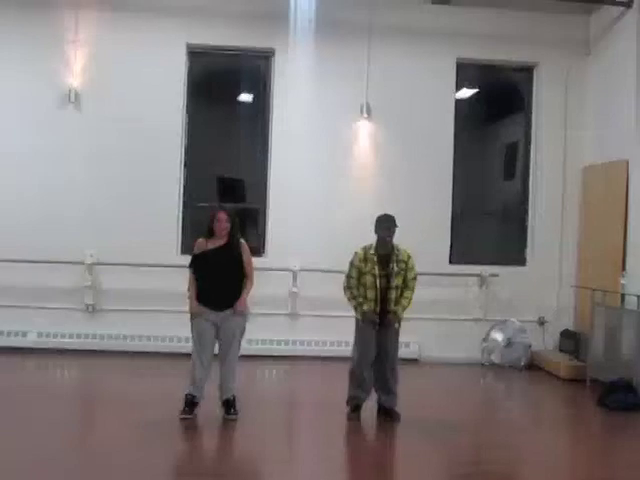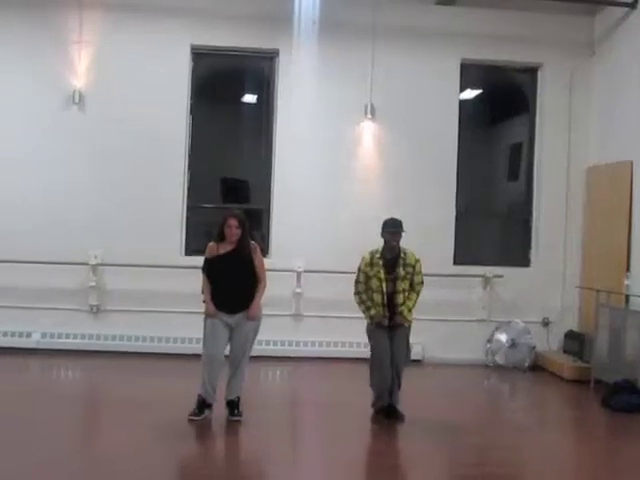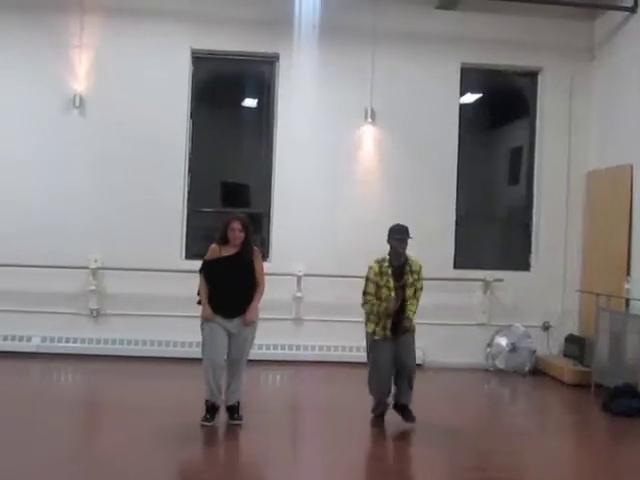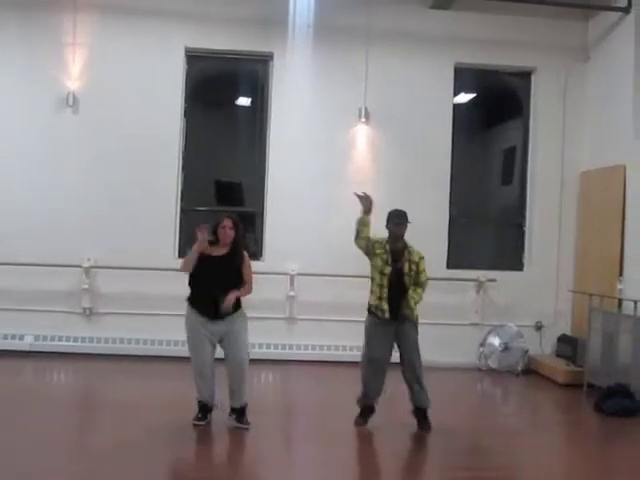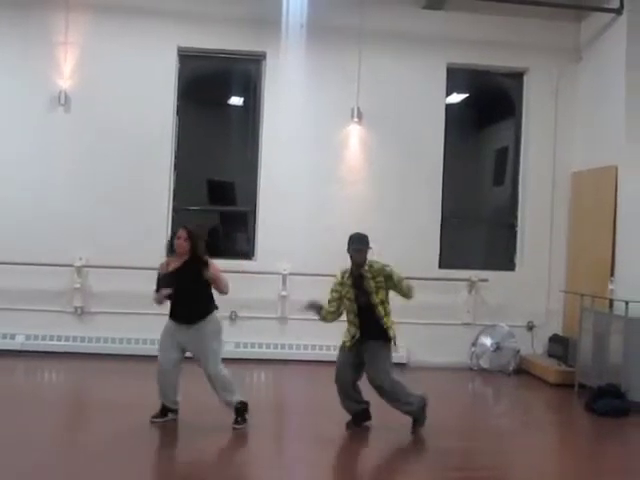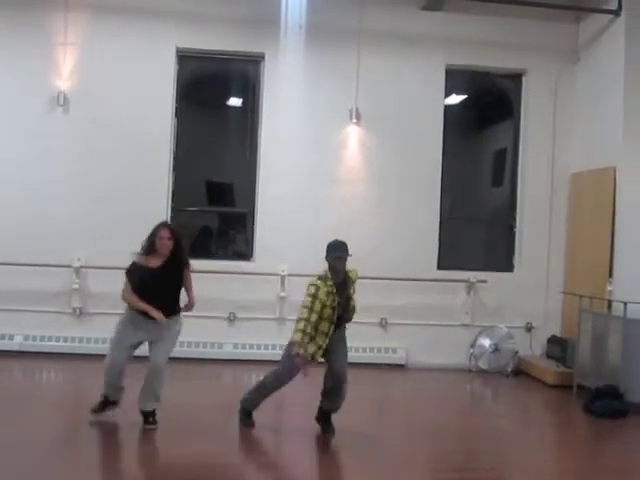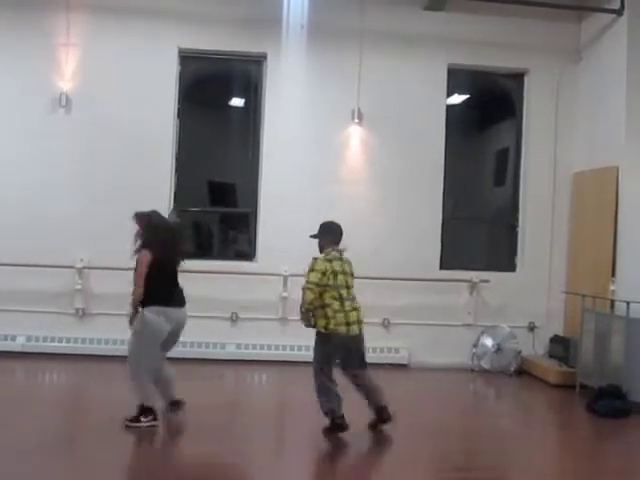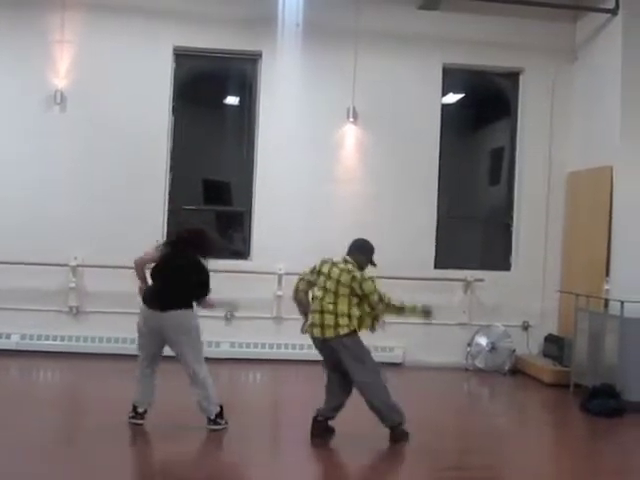
dt=0.5s
person 1, frame 1
left shoulder: (240, 245)
right shoulder: (201, 245)
left elbow: (249, 277)
right elbow: (193, 275)
left wrist: (243, 298)
right wrist: (192, 300)
left hip: (232, 310)
right hip: (204, 309)
left knee: (229, 356)
right knee: (201, 354)
left ankle: (229, 399)
right ankle: (192, 398)
person 1, frame 2
left shoulder: (252, 249)
right shoulder: (213, 248)
left elbow: (262, 280)
right elbow: (206, 278)
left wrist: (256, 304)
right wrist: (208, 302)
left hip: (246, 313)
right hip: (218, 312)
left knee: (240, 358)
right knee: (211, 355)
left ankle: (234, 400)
right ankle: (205, 400)
person 1, frame 3
left shoulder: (253, 254)
right shoulder: (214, 251)
left elbow: (260, 285)
right elbow: (203, 278)
left wrist: (253, 307)
right wrist: (205, 305)
left hip: (243, 317)
right hip: (215, 316)
left knee: (237, 362)
right knee: (214, 360)
left ankle: (233, 404)
right ankle: (212, 405)
person 1, frame 4
left shoulder: (241, 256)
right shoulder: (203, 250)
left elbow: (248, 286)
right elbow: (185, 268)
left wrist: (235, 294)
right wrist: (198, 244)
left hip: (232, 317)
right hip: (200, 317)
left knee: (240, 359)
right knee: (202, 364)
left ankle: (238, 408)
right ankle: (205, 406)
person 1, frame 5
left shoulder: (201, 263)
right shoulder: (165, 267)
left elbow: (224, 290)
right elbow: (158, 299)
left wrist: (216, 276)
right wrist: (161, 295)
left hip: (205, 323)
right hip: (177, 325)
left knee: (212, 368)
right knee: (165, 366)
left ankle: (239, 407)
right ankle: (169, 407)
person 1, frame 6
left shoulder: (179, 261)
right shoulder: (141, 262)
left elbow: (185, 276)
right elbow: (127, 295)
left wrist: (191, 297)
right wrist: (152, 310)
left hip: (168, 323)
right hip: (136, 319)
left knee: (158, 365)
right knee: (114, 362)
left ankle: (148, 409)
right ankle: (110, 397)
person 1, frame 7
left shoulder: (147, 253)
right shoulder: (169, 247)
left elbow: (139, 290)
left wrist: (134, 311)
left hip: (156, 313)
right hip: (177, 310)
left knee: (138, 361)
right knee: (153, 359)
left ankle: (148, 412)
right ankle: (171, 400)
person 1, frame 8
left shoulder: (166, 252)
right shoulder: (199, 269)
left elbow: (139, 262)
right elbow: (202, 302)
left wrist: (144, 285)
left hip: (150, 314)
right hip: (180, 317)
left knee: (147, 365)
right knee: (197, 368)
left ankle: (139, 410)
right ankle: (214, 415)
person 2, frame 1
left shoulder: (404, 257)
right shoulder: (361, 255)
left elbow: (409, 287)
right elbow: (350, 286)
left wrist: (397, 312)
right wrist: (362, 309)
left hip: (391, 318)
right hip: (367, 317)
left knee: (389, 361)
right knee: (362, 359)
left ankle: (386, 405)
right ankle: (355, 403)
person 2, frame 2
left shoulder: (412, 260)
right shoulder: (369, 260)
left elbow: (416, 290)
right elbow: (360, 291)
left wrist: (404, 313)
right wrist: (372, 314)
left hip: (400, 320)
right hip: (377, 320)
left knee: (397, 362)
right knee: (380, 361)
left ankle: (391, 404)
right ankle: (380, 405)
person 2, frame 3
left shoulder: (415, 267)
right shoulder: (376, 267)
left elbow: (416, 294)
right elbow: (368, 301)
left wrist: (409, 316)
right wrist: (386, 308)
left hip: (403, 325)
right hip: (379, 326)
left knee: (408, 364)
right knee: (380, 369)
left ankle: (402, 402)
right ankle: (379, 409)
person 2, frame 4
left shoulder: (415, 255)
right shoulder: (376, 247)
left elbow: (421, 284)
right elbow: (360, 240)
left wrist: (411, 304)
right wrist: (366, 213)
left hip: (405, 316)
right hip: (379, 313)
left knee: (412, 362)
right knee: (374, 359)
left ankle: (421, 408)
right ankle: (366, 405)
person 2, frame 5
left shoulder: (381, 271)
right shoulder: (341, 280)
left elbow: (407, 292)
right elbow: (331, 314)
left wrist: (394, 278)
right wrist: (319, 308)
left hip: (379, 335)
right hip: (355, 336)
left knee: (379, 378)
right knee: (343, 376)
left ankle: (416, 406)
right ankle: (360, 412)
person 2, frame 6
left shoulder: (351, 276)
right shoulder: (318, 286)
right elbow: (305, 319)
left wrist: (350, 310)
right wrist: (300, 354)
left hip: (335, 332)
right hip: (311, 333)
left knee: (339, 373)
right knee: (282, 374)
left ankle: (325, 414)
right ankle: (247, 406)
person 2, frame 7
left shoulder: (319, 262)
right shoulder: (344, 261)
left elbow: (310, 293)
left wrist: (306, 316)
left hip: (331, 328)
right hip: (353, 326)
left knee: (322, 372)
right knee: (356, 369)
left ankle: (336, 418)
right ankle: (380, 409)
person 2, frame 8
left shoulder: (324, 265)
right shoulder: (358, 277)
left elbow: (300, 288)
right elbow: (383, 304)
left wrist: (308, 315)
right wrist: (415, 310)
left hip: (317, 333)
right hip: (341, 334)
left knee: (339, 377)
right knee: (367, 377)
left ankle: (322, 420)
right ankle: (395, 425)
